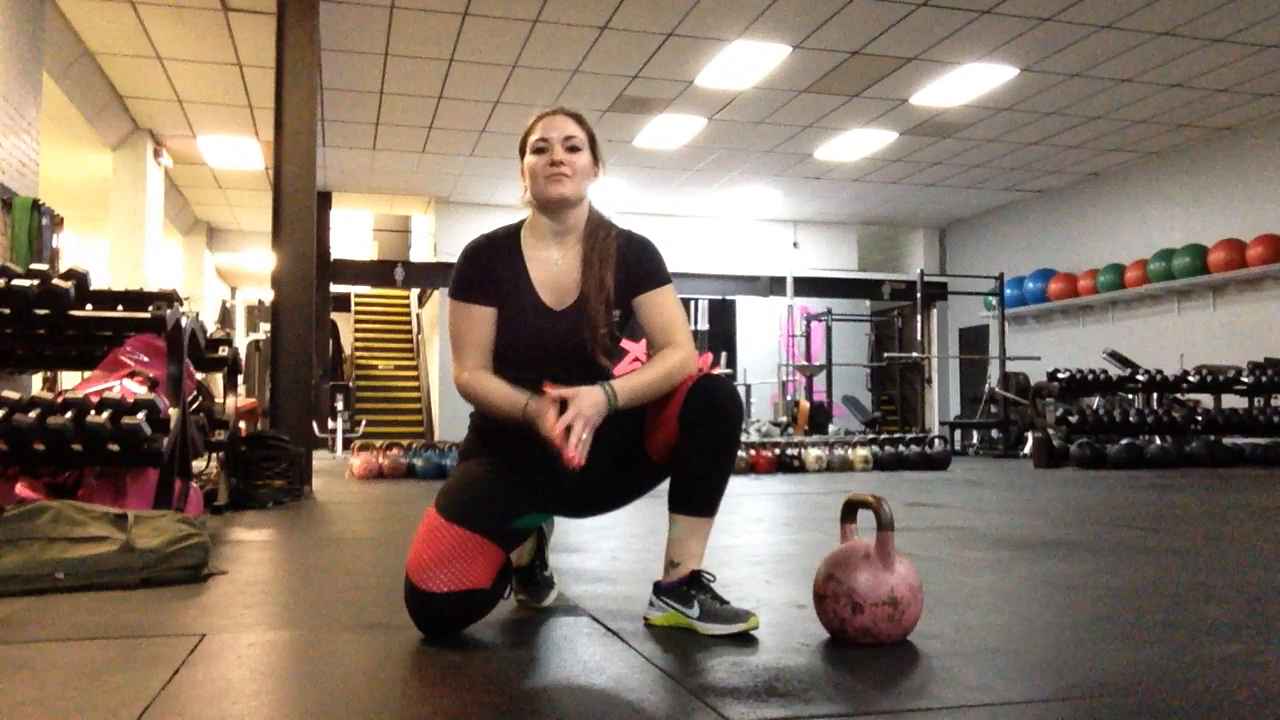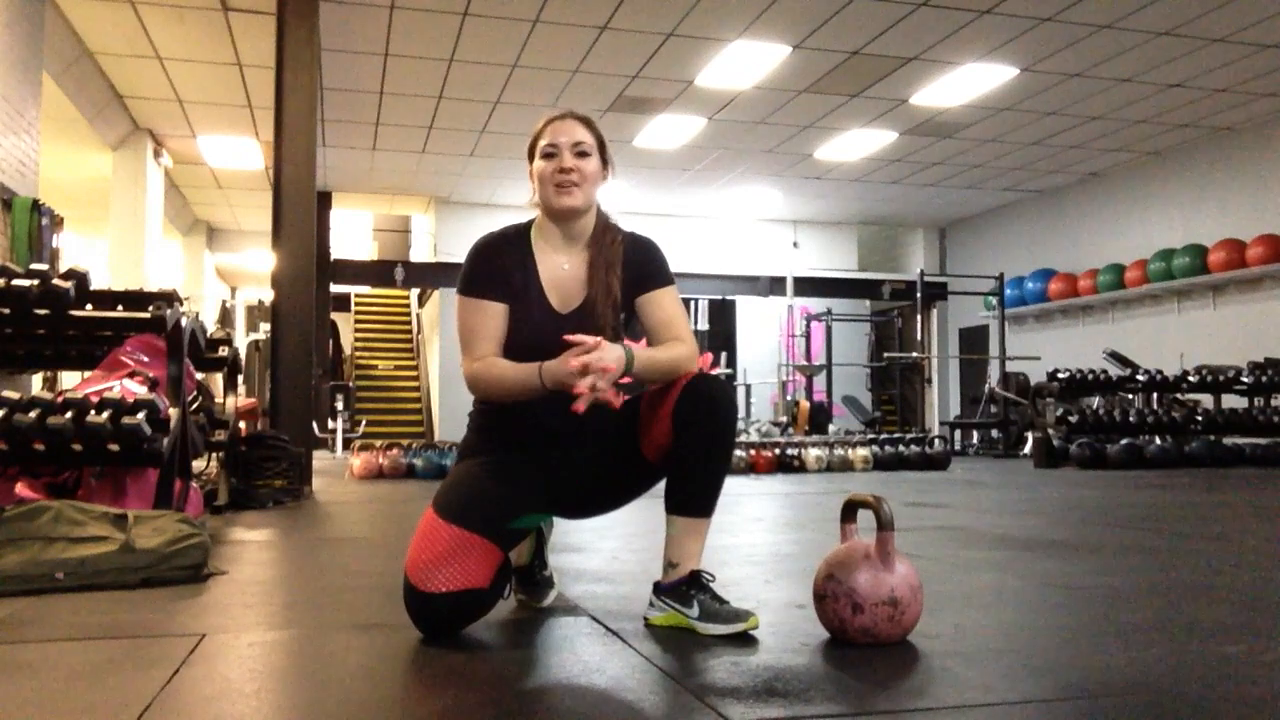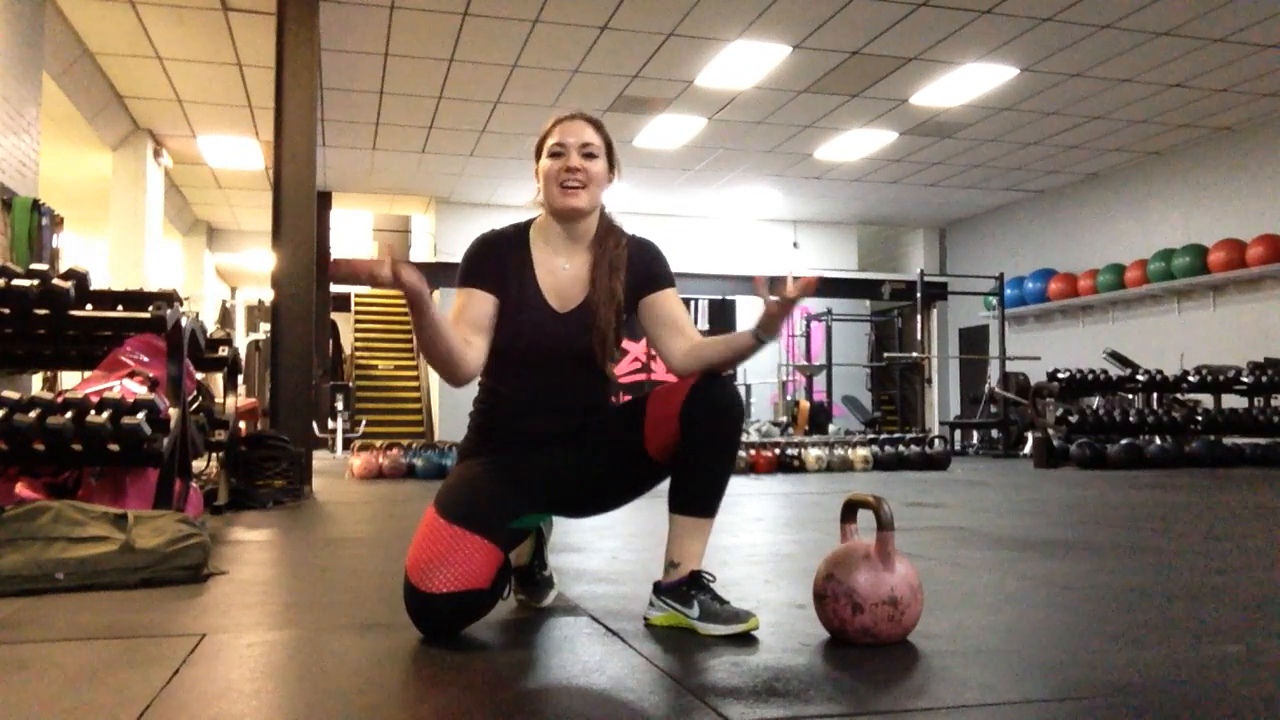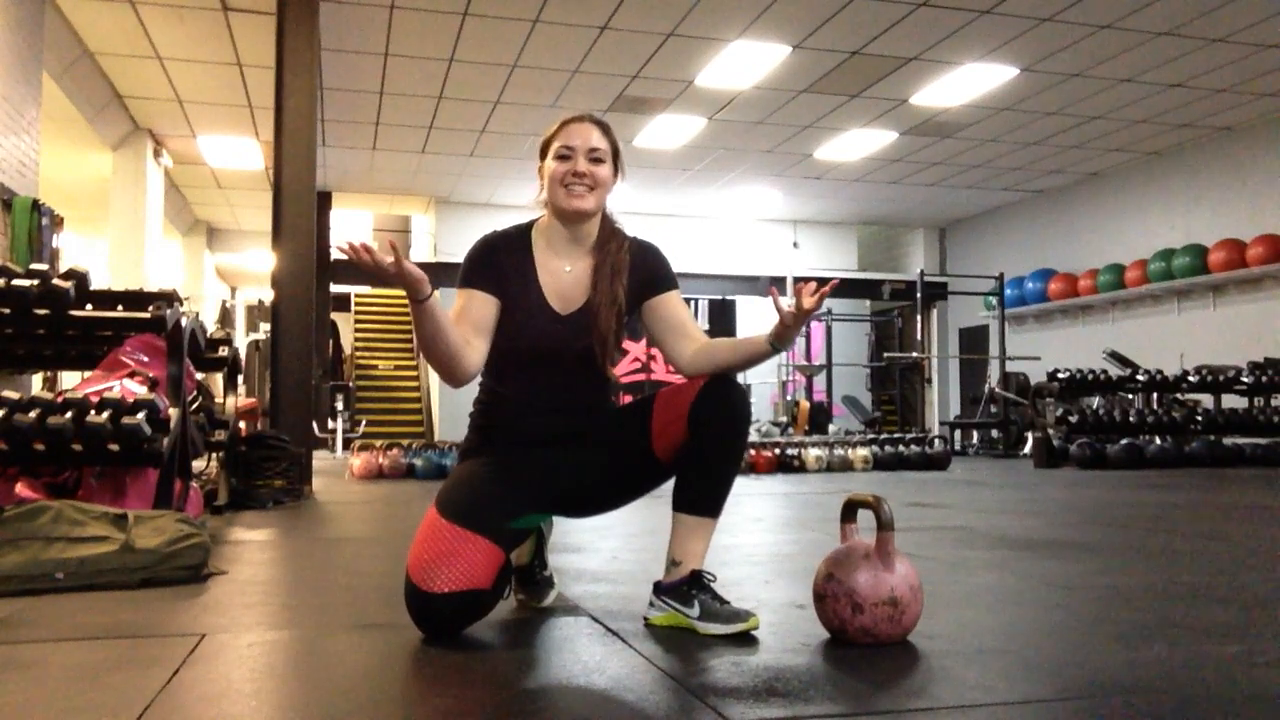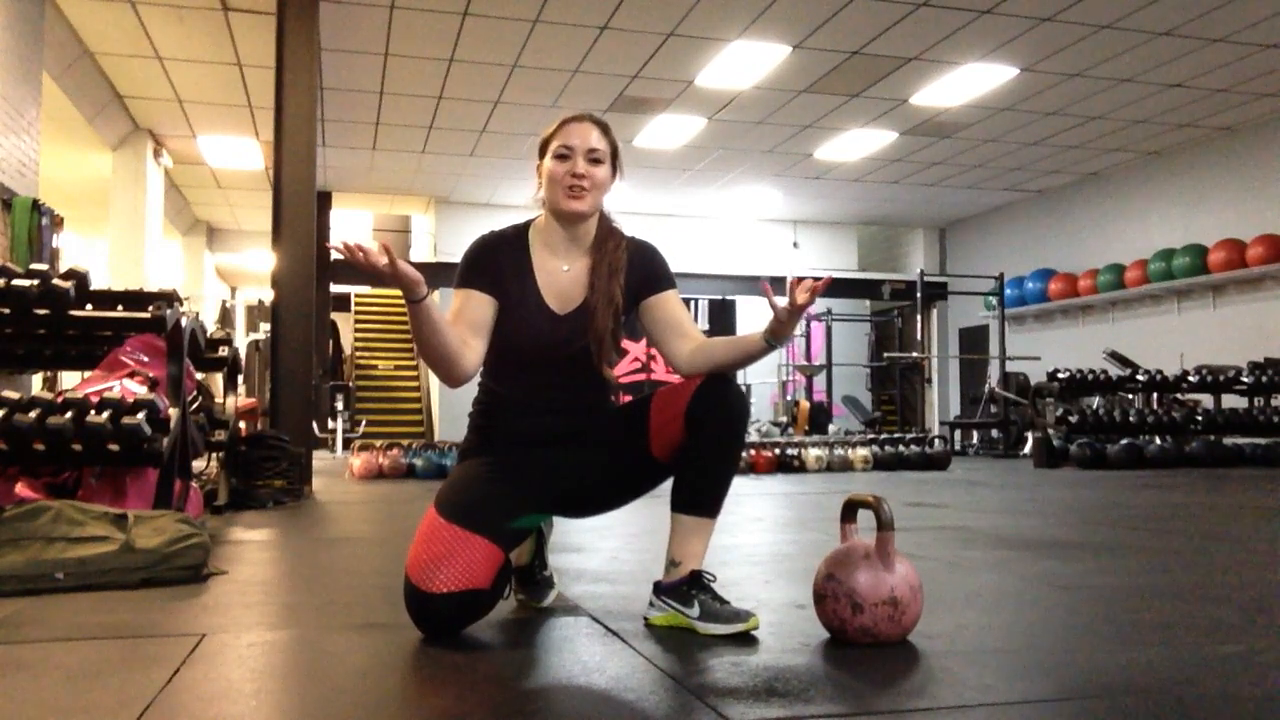
dt=0.4s
person 1, frame 1
left shoulder: (631, 253)
right shoulder: (486, 258)
left elbow: (680, 354)
right elbow: (469, 375)
left wrist: (604, 397)
right wrist: (535, 409)
left hip: (597, 448)
right hip: (508, 456)
left knee: (715, 400)
right knee: (437, 607)
left ankle: (678, 590)
right ankle: (525, 544)
person 1, frame 2
left shoulder: (637, 255)
right shoulder: (495, 255)
left elbow: (684, 353)
right elbow: (479, 373)
left wrist: (621, 359)
right wrist: (555, 373)
left hip: (595, 448)
right hip: (507, 454)
left knee: (709, 398)
right knee: (434, 607)
left ankle: (678, 590)
right ankle: (524, 542)
person 1, frame 3
left shoulder: (638, 258)
right shoulder: (496, 253)
left elbow: (686, 353)
right elbow: (460, 366)
left wrist: (761, 332)
right wrist: (418, 298)
left hip: (594, 447)
right hip: (505, 455)
left knee: (716, 398)
right knee: (438, 608)
left ankle: (679, 590)
right ankle: (523, 543)
person 1, frame 4
left shoulder: (639, 261)
right shoulder: (496, 254)
left elbow: (692, 354)
right elbow: (460, 366)
left wrist: (776, 339)
right wrist: (419, 292)
left hip: (596, 449)
right hip: (506, 456)
left knee: (723, 401)
right knee: (437, 607)
left ankle: (678, 590)
right ankle: (524, 544)
person 1, frame 5
left shoulder: (637, 260)
right shoulder: (494, 254)
left elbow: (689, 354)
right elbow: (458, 367)
left wrist: (772, 335)
right wrist: (415, 292)
left hip: (594, 450)
right hip: (504, 456)
left knee: (720, 401)
right knee: (437, 607)
left ankle: (679, 589)
right ankle: (523, 544)
